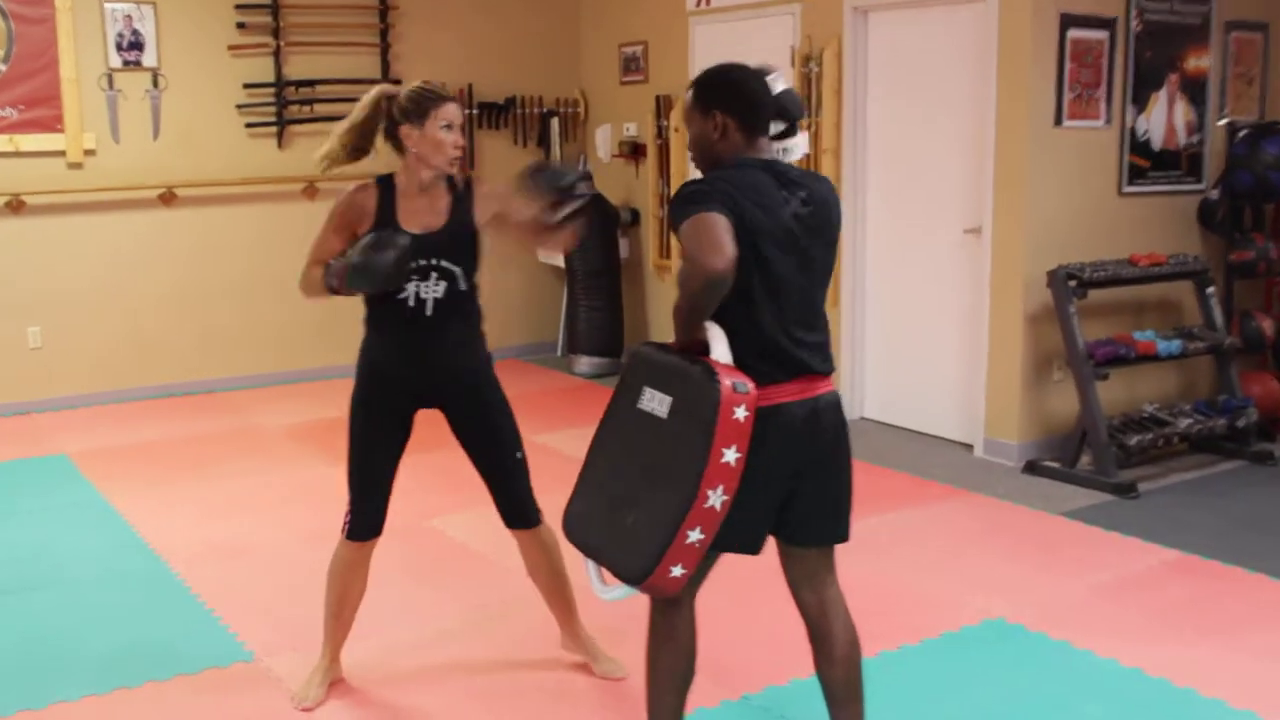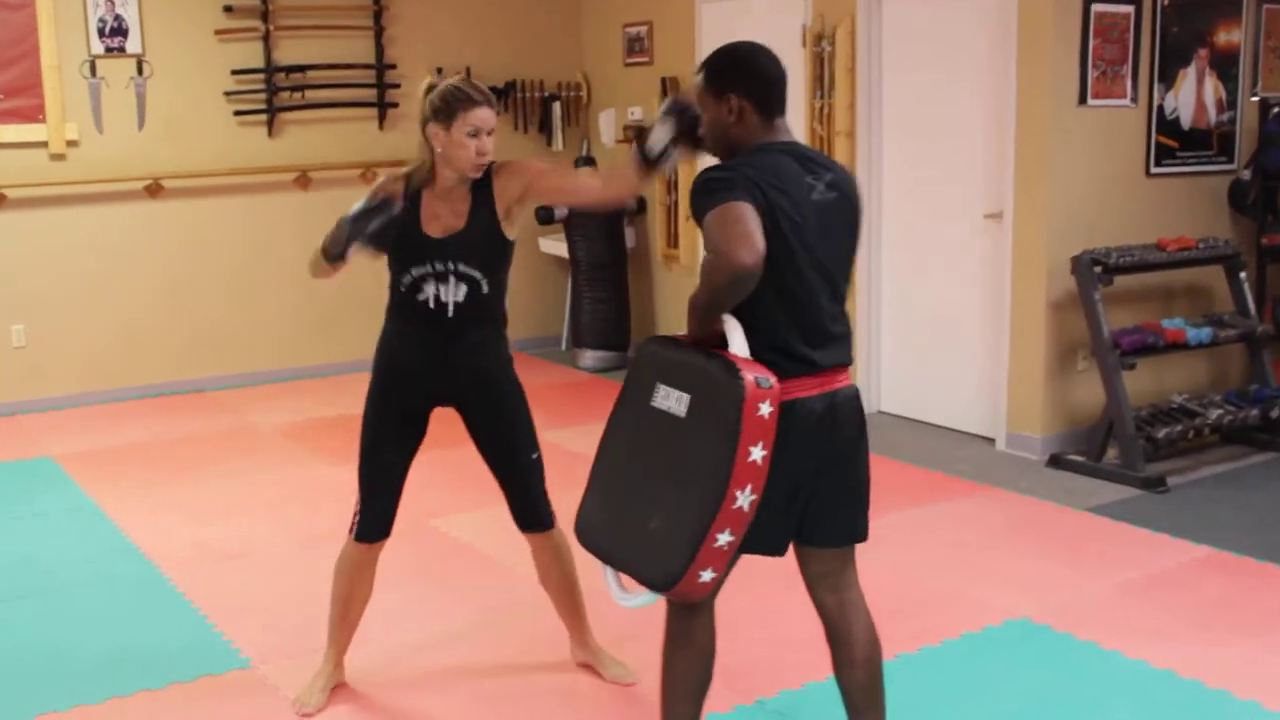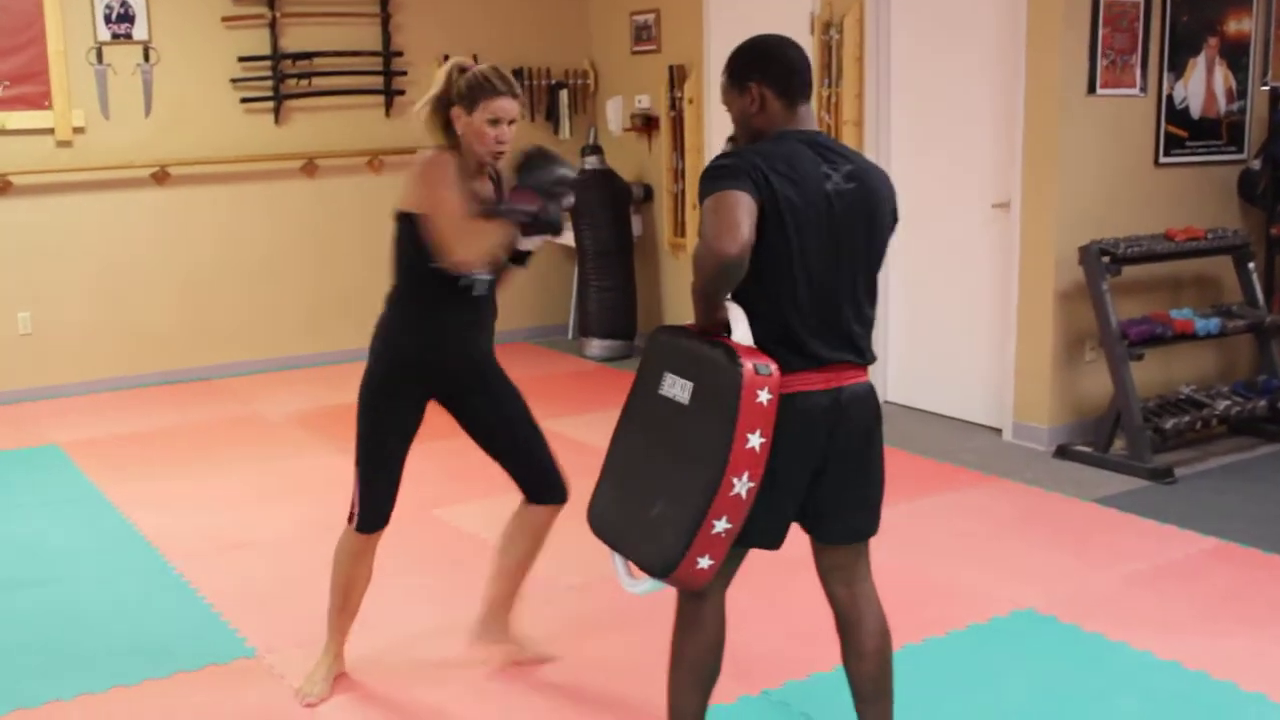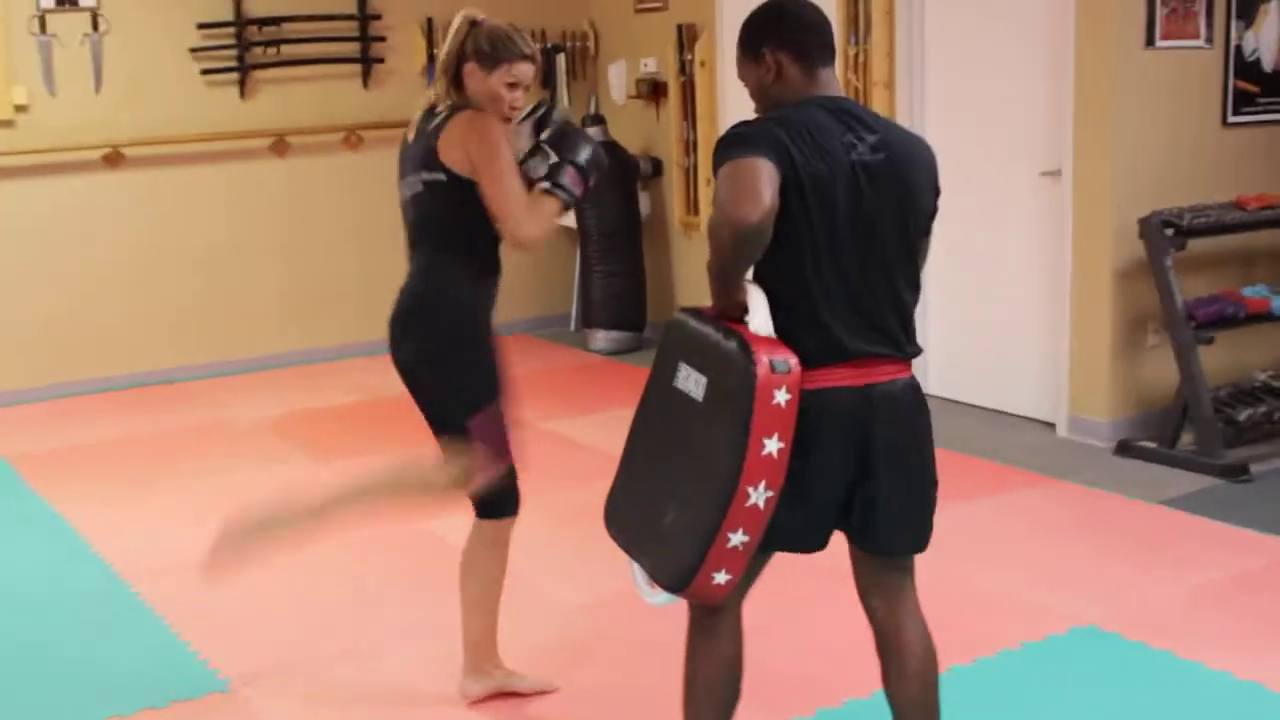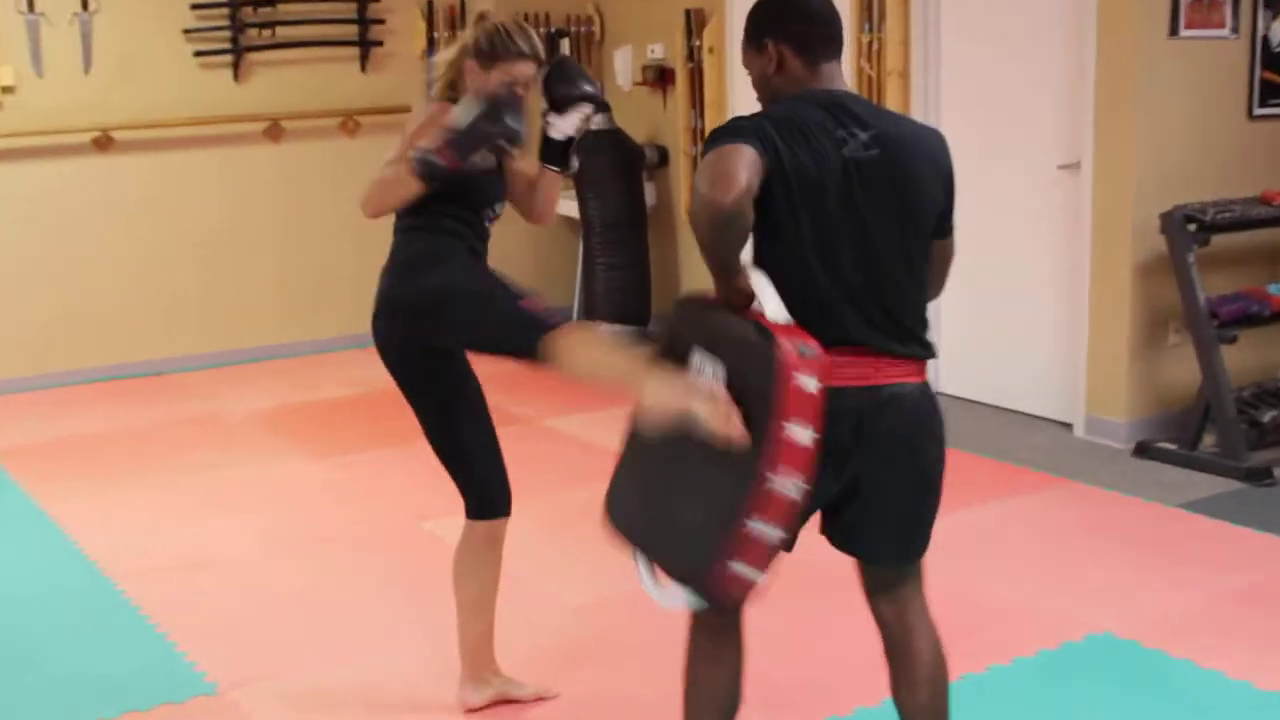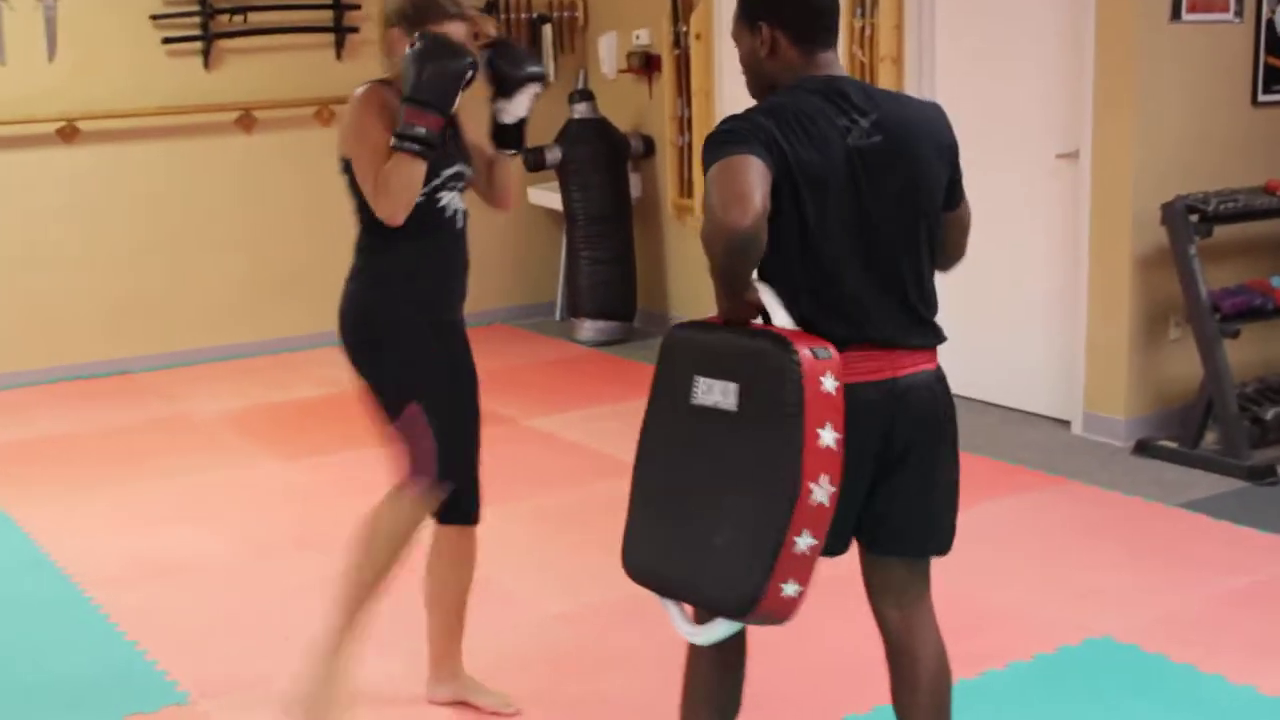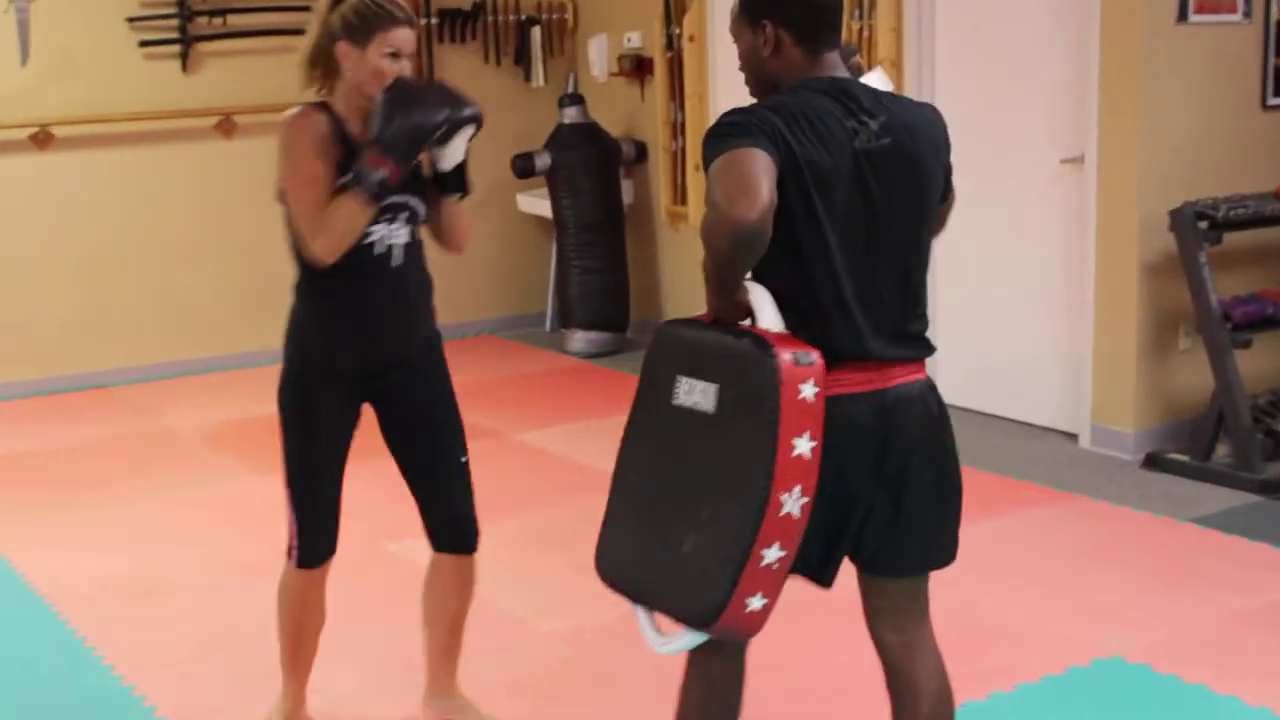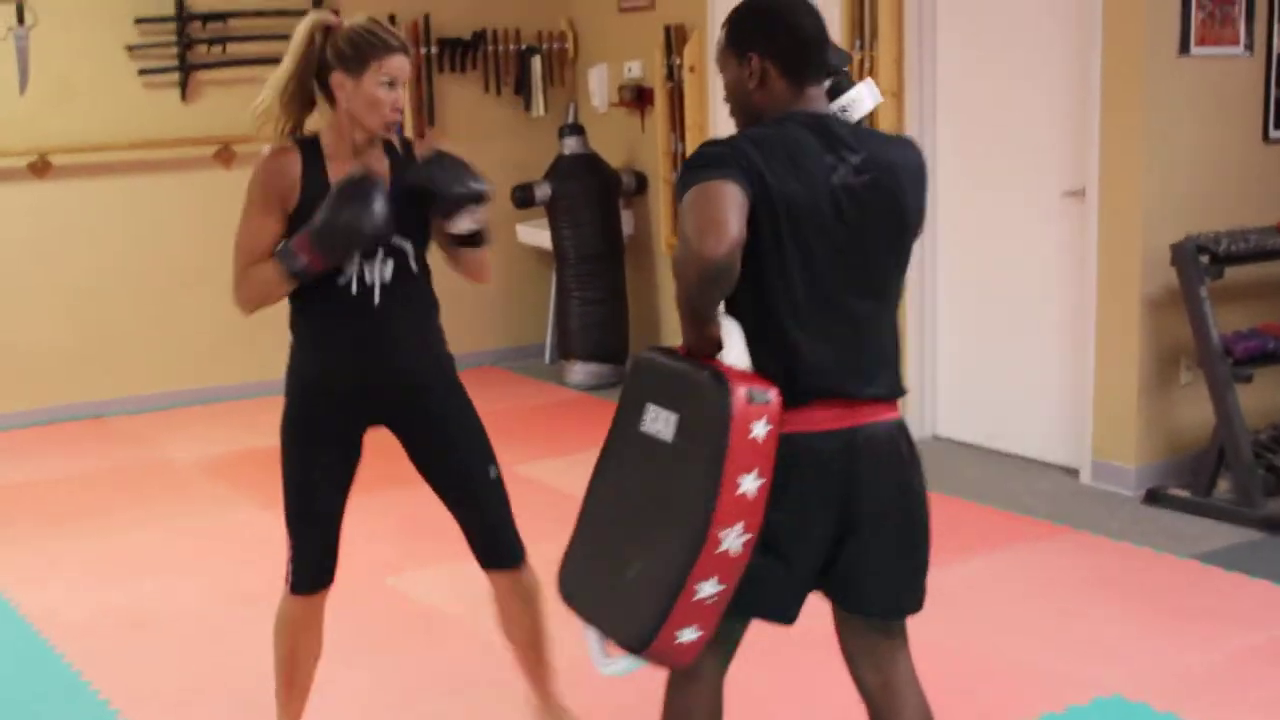
dt=0.2s
person 1, frame 1
left shoulder: (708, 195)
right shoulder: (821, 194)
left elbow: (713, 264)
left wrist: (686, 326)
right hip: (817, 413)
left knee: (673, 585)
right knee: (819, 590)
person 1, frame 2
left shoulder: (729, 182)
right shoulder: (839, 181)
left elbow: (742, 258)
left wrist: (699, 316)
right hip: (835, 406)
right knee: (838, 590)
person 1, frame 3
left shoulder: (741, 168)
right shoulder: (874, 181)
left elbow: (728, 246)
left wrist: (705, 306)
left hip: (767, 405)
right hip: (851, 400)
left knee: (703, 580)
right knee: (851, 583)
person 1, frame 4
left shoulder: (760, 139)
right shoulder: (912, 152)
left elbow: (747, 214)
left wrist: (725, 288)
left hip: (796, 400)
right hip: (891, 397)
right knee: (893, 595)
person 1, frame 5
left shoulder: (755, 136)
right shoulder: (926, 147)
left elbow: (722, 198)
right elbow: (931, 280)
left wrist: (729, 279)
right hip: (901, 400)
right knee: (901, 601)
person 1, frame 6
left shoulder: (753, 134)
right shoulder: (927, 125)
left elbow: (736, 218)
left wrist: (732, 292)
right hip: (913, 393)
right knee: (907, 605)
person 1, frame 7
left shoulder: (754, 128)
right shoulder: (924, 127)
left elbow: (743, 213)
left wrist: (722, 292)
right hip: (905, 403)
right knee: (905, 627)
person 1, frame 8
left shoulder: (731, 161)
right shoulder: (902, 163)
left elbow: (712, 246)
left wrist: (697, 325)
left hip: (771, 447)
right hip: (876, 444)
left knee: (698, 653)
right knee: (885, 662)
person 2, frame 1
left shoulder: (475, 198)
right shoulder: (364, 200)
left elbow: (554, 234)
right elbow: (310, 280)
left wrist: (558, 207)
right wrist: (346, 272)
left hip: (464, 369)
right hip: (387, 374)
left knee: (523, 512)
right knee: (362, 526)
left ankle: (575, 634)
right ankle: (328, 663)
person 2, frame 2
left shoulder: (508, 185)
right shoulder: (397, 193)
left elbow: (610, 189)
right elbow: (320, 266)
left wrist: (659, 145)
right wrist: (342, 240)
left hip: (484, 370)
right hip: (403, 371)
left knee: (537, 518)
right knee: (370, 527)
left ankle: (584, 642)
right ankle: (331, 666)
person 2, frame 3
left shoulder: (489, 178)
right shoulder: (434, 166)
left elbow: (493, 262)
right elbow: (463, 254)
left wrist: (529, 228)
right wrist: (523, 204)
left hip: (469, 360)
right hip: (405, 358)
left knee: (546, 489)
right knee: (369, 517)
left ankle: (495, 623)
right ankle: (330, 656)
person 2, frame 4
left shoulder: (431, 125)
right shoulder: (480, 128)
right elbow: (524, 230)
left wrist: (538, 163)
right wrist: (570, 175)
left hip: (434, 319)
right hip: (447, 318)
left knee: (500, 503)
right knee: (482, 462)
left ankle: (482, 667)
right ankle: (281, 520)
person 2, frame 5
left shoulder: (493, 130)
right shoulder: (442, 117)
left elbow: (538, 210)
right elbow: (374, 201)
left wrist: (560, 135)
right wrist: (446, 153)
left hip: (414, 320)
right hip: (426, 289)
left knee: (489, 503)
right knee: (551, 334)
right ankle: (667, 396)
person 2, frame 6
left shoulder: (444, 114)
right shoulder: (375, 103)
left elbow: (501, 195)
right elbow: (391, 208)
left wrist: (511, 115)
right wrist: (423, 109)
left hip: (435, 316)
right hip: (388, 310)
left knee: (461, 503)
right knee: (428, 478)
right ankle: (334, 650)
person 2, frame 7
left shoulder: (398, 132)
right shoulder: (306, 128)
left elbow: (455, 239)
right elbow: (324, 244)
left wrist: (449, 161)
right wrist: (384, 156)
left hip: (409, 349)
right hip: (324, 354)
left knee: (457, 534)
right knee: (312, 551)
person 2, frame 8
left shoulder: (412, 161)
right shoulder: (284, 167)
left elbow: (477, 270)
right elbow: (247, 292)
left wrist: (464, 217)
right wrist: (314, 247)
left hip: (419, 376)
right hip: (325, 387)
left knee: (503, 550)
right knee: (309, 577)
